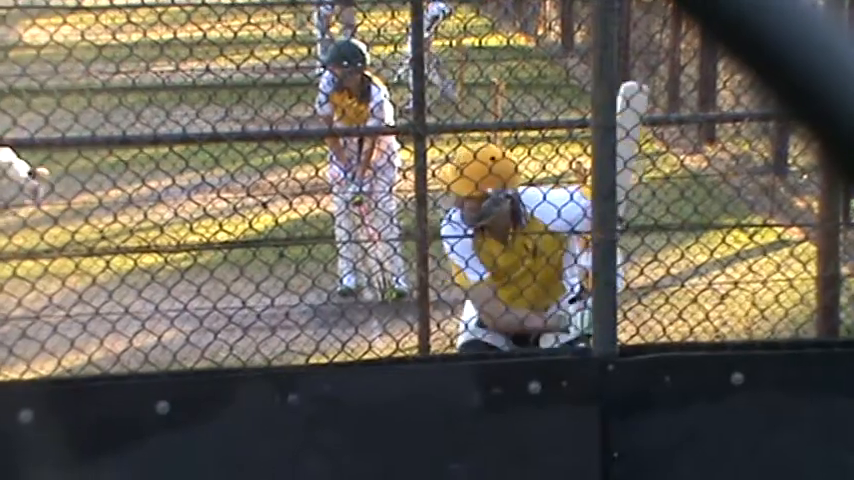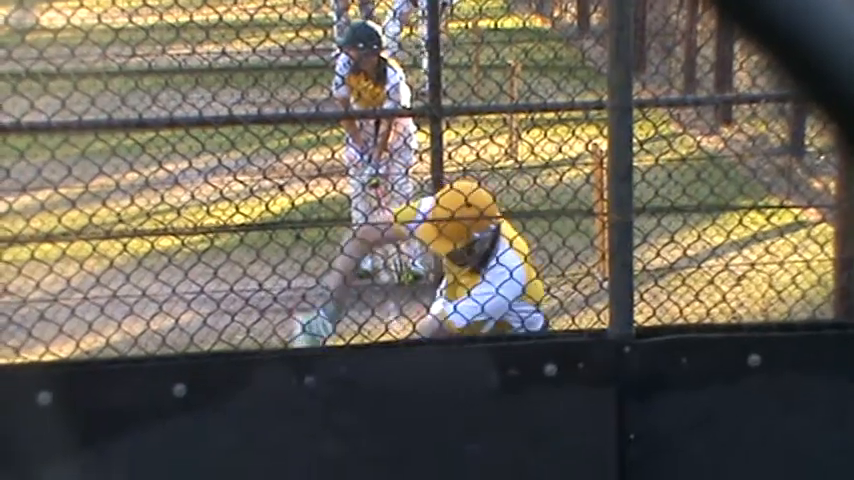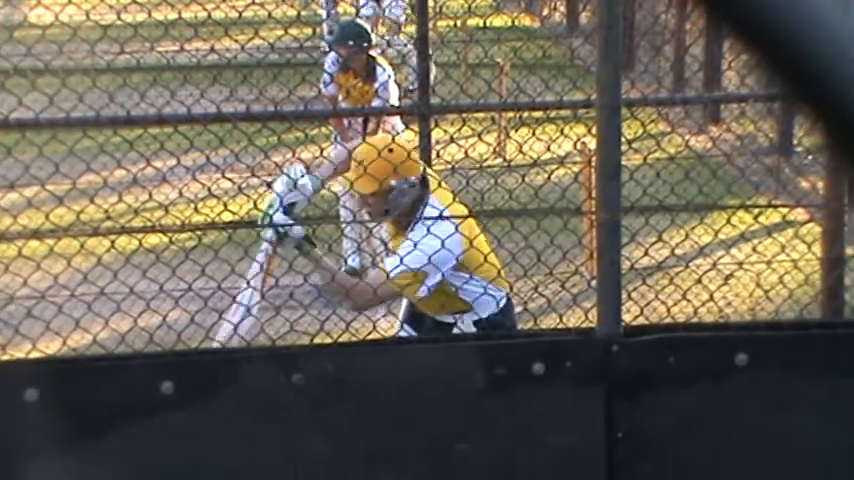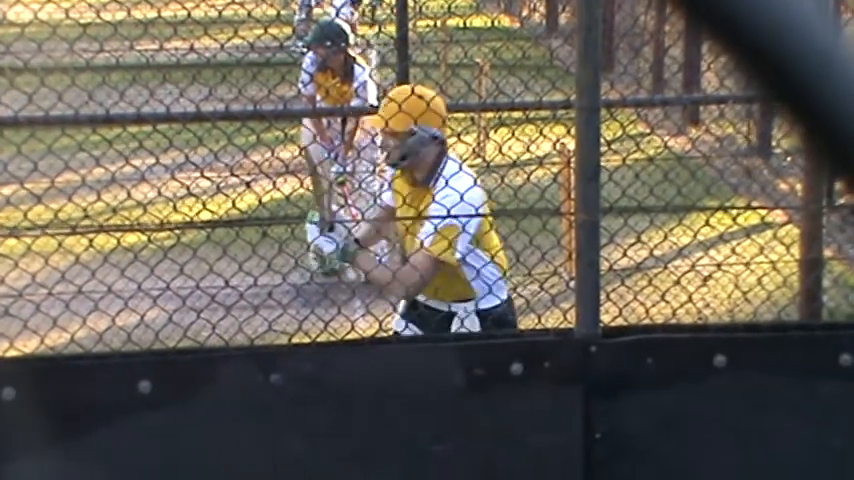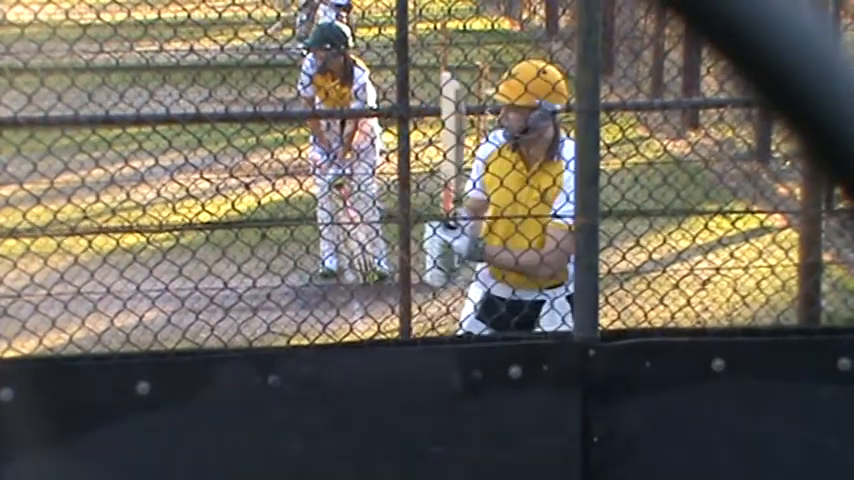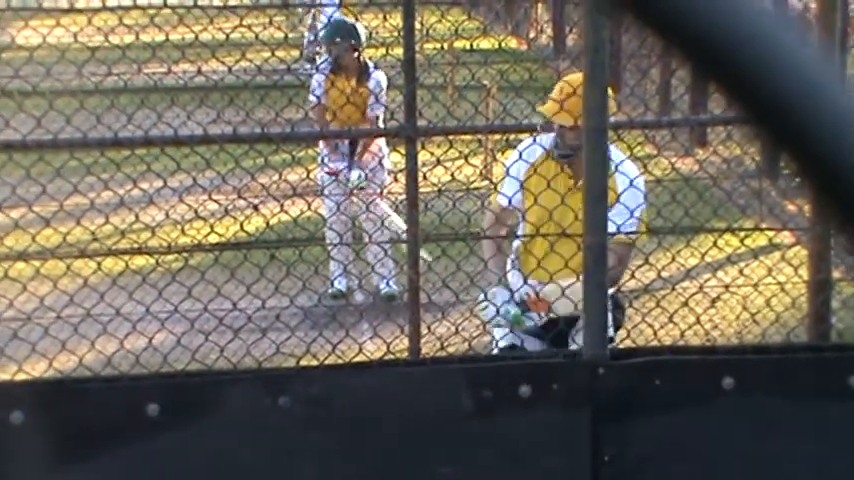
dt=0.4s
person 1, frame 1
left shoulder: (553, 208)
right shoulder: (456, 229)
right elbow: (492, 317)
right wrist: (567, 323)
left hip: (558, 308)
right hip: (497, 312)
person 1, frame 2
left shoulder: (504, 280)
right shoulder: (441, 214)
left elbow: (427, 336)
right elbow: (365, 235)
right wrist: (329, 307)
left hip: (513, 335)
person 1, frame 3
left shoulder: (431, 239)
right shoulder: (406, 180)
left elbow: (361, 297)
left wrist: (303, 246)
left hip: (479, 322)
right hip: (428, 309)
person 1, frame 4
left shoulder: (458, 196)
right shoulder: (403, 167)
left elbow: (403, 286)
right elbow: (385, 221)
left wrist: (349, 252)
right wrist: (351, 242)
left hip: (478, 315)
right hip: (425, 303)
person 1, frame 5
left shoulder: (572, 169)
right shoulder: (493, 147)
left elbow: (548, 264)
right elbow: (472, 211)
left wrist: (477, 251)
right wrist: (453, 237)
left hip: (550, 304)
right hip: (493, 293)
person 1, frame 6
left shoulder: (624, 178)
right shoulder: (528, 155)
left elbow: (612, 268)
right elbow: (494, 223)
left wrist: (550, 296)
right wrist: (498, 288)
left hip: (586, 305)
right hip: (524, 299)
person 2, frame 1
left shoulder: (377, 94)
right shoulder: (329, 82)
left elbow: (372, 139)
right elbow: (327, 125)
left wrist: (362, 175)
right wrist: (344, 163)
left hip: (378, 149)
right hip: (343, 148)
left knee: (383, 211)
right knee: (344, 212)
left ankle: (396, 277)
right ankle: (349, 275)
person 2, frame 2
left shoulder: (392, 76)
right shoulder: (345, 65)
left elbow: (388, 122)
right elbow: (344, 108)
left wrist: (378, 158)
right wrist: (359, 145)
left hip: (394, 132)
right hip: (360, 130)
left knee: (399, 193)
right knee: (361, 194)
left ankle: (412, 259)
right ankle: (365, 258)
person 2, frame 3
left shoulder: (381, 73)
right shoulder: (334, 62)
left elbow: (377, 118)
right elbow: (332, 104)
right wrist: (344, 141)
left hip: (382, 126)
right hip: (345, 125)
right knee: (349, 191)
right ankle: (354, 255)
person 2, frame 4
left shoulder: (359, 72)
right shoulder: (312, 62)
left elbow: (356, 117)
right elbow: (309, 103)
left wrist: (344, 157)
right wrist: (322, 140)
left hip: (360, 124)
right hip: (326, 123)
left knee: (366, 187)
right knee: (326, 186)
person 2, frame 5
left shoulder: (359, 74)
right shoulder: (311, 64)
left elbow: (354, 120)
right elbow: (308, 105)
left wrist: (342, 158)
right wrist: (321, 143)
left hip: (361, 125)
right hip: (326, 124)
left knee: (365, 189)
right knee: (325, 190)
left ankle: (377, 259)
right ankle: (330, 257)
person 2, frame 6
left shoulder: (374, 77)
right shoulder: (324, 73)
left elbow: (373, 123)
right elbow: (319, 115)
left wrist: (359, 162)
right wrist: (334, 154)
left hip: (369, 144)
right hip: (334, 143)
left knee: (373, 210)
right knee: (335, 212)
left ankle: (386, 278)
right ankle: (340, 278)
